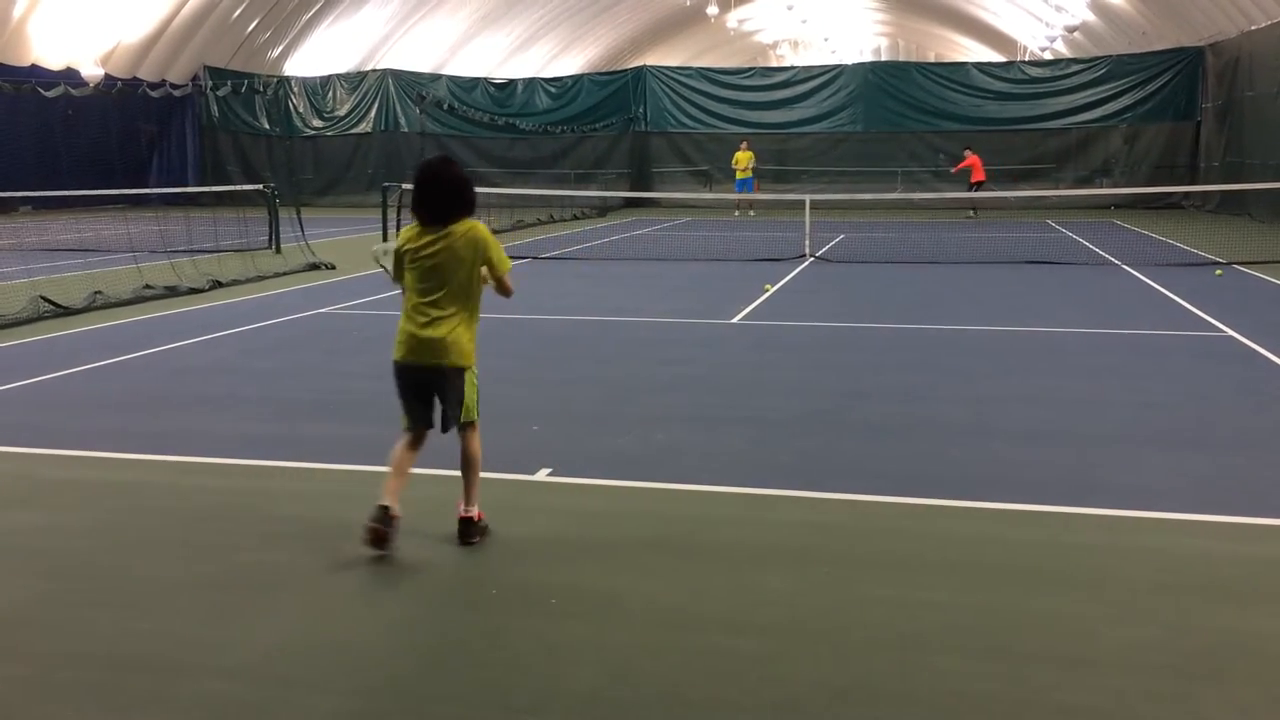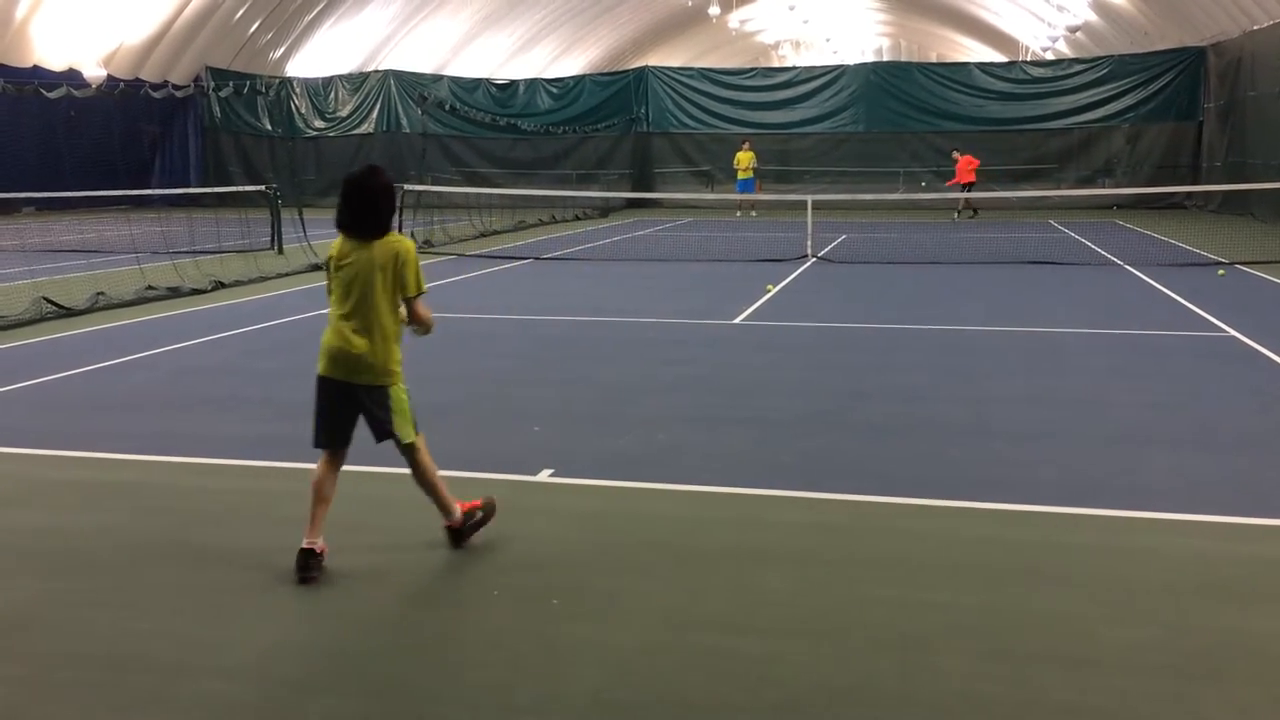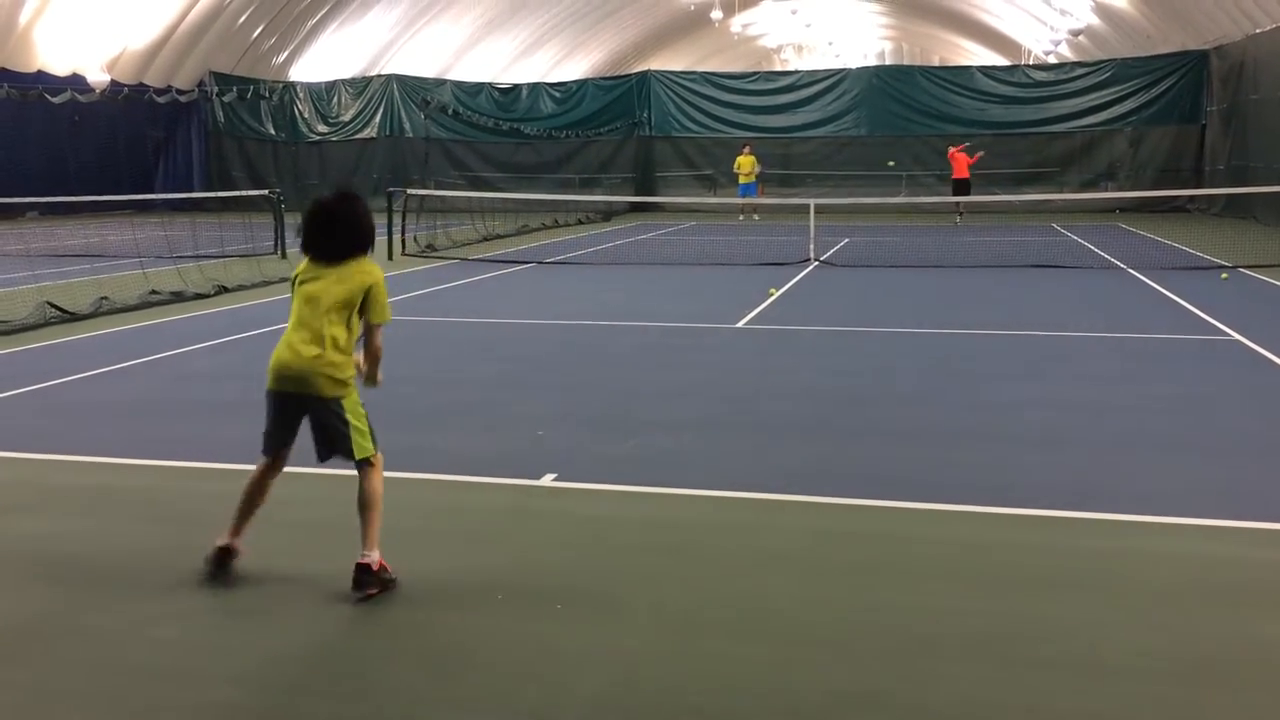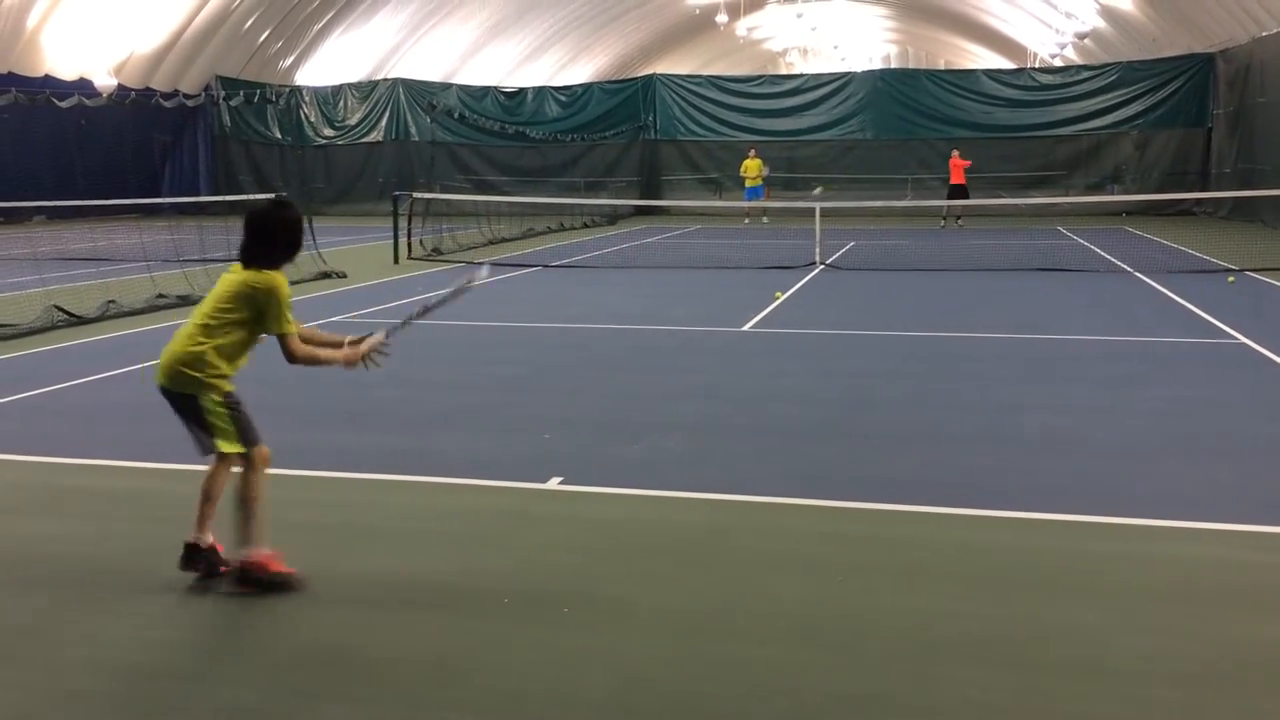
dt=0.3s
person 1, frame 1
left shoulder: (408, 238)
right shoulder: (477, 234)
right elbow: (506, 289)
right wrist: (482, 276)
left hip: (410, 350)
right hip: (453, 351)
left knee: (413, 435)
right knee: (468, 430)
left ankle: (387, 510)
right ankle: (469, 516)
person 1, frame 2
left shoulder: (337, 249)
right shoulder: (399, 248)
right elbow: (418, 316)
right wrist: (425, 323)
left hip: (333, 364)
right hip: (377, 366)
left knee: (331, 455)
right knee: (411, 447)
left ankle: (311, 546)
right ankle: (456, 518)
person 1, frame 3
left shoulder: (304, 271)
right shoulder: (370, 276)
right elbow: (373, 345)
right wrist: (373, 373)
left hip: (284, 374)
right hip: (327, 382)
left knee: (272, 461)
right knee: (371, 465)
left ankle: (226, 545)
right ankle: (370, 565)
person 1, frame 4
left shoulder: (242, 274)
right shoulder: (270, 283)
left elbow: (287, 330)
right elbow: (292, 351)
left wrist: (342, 341)
right wrist: (345, 358)
left hip: (176, 370)
right hip: (198, 374)
left knee: (227, 452)
right knee: (255, 457)
left ankle: (200, 544)
right ankle: (252, 558)
